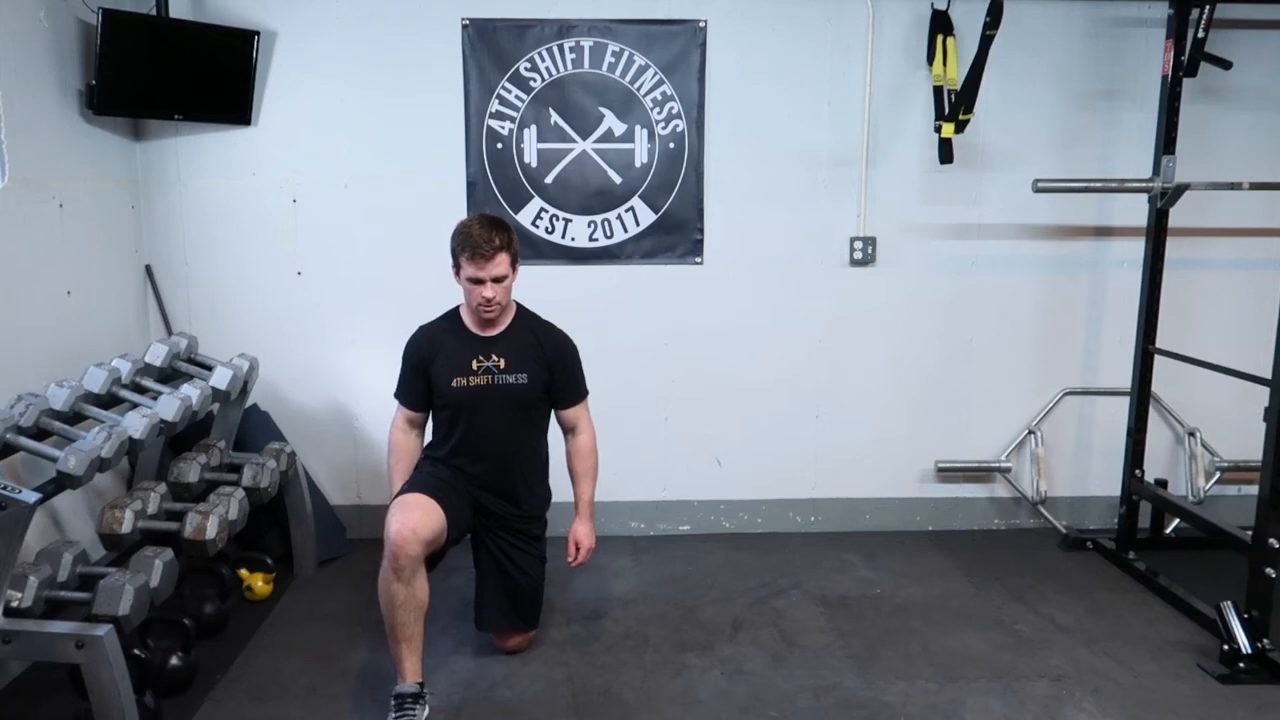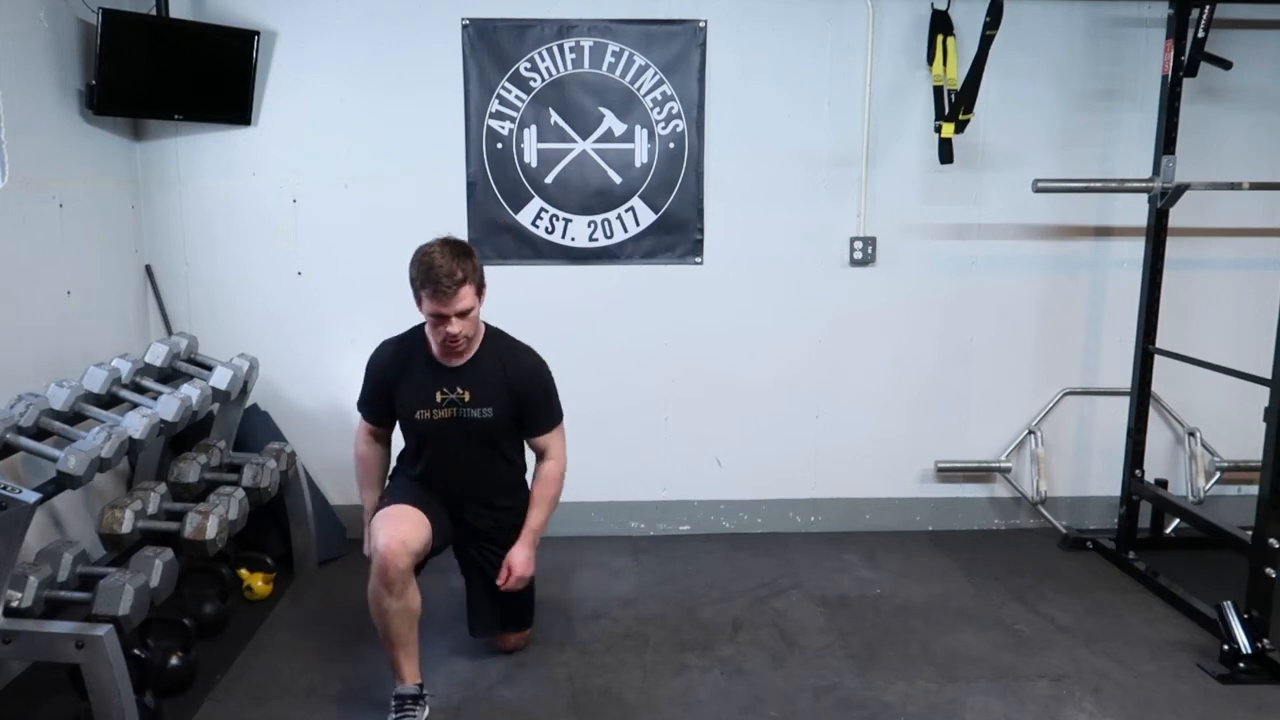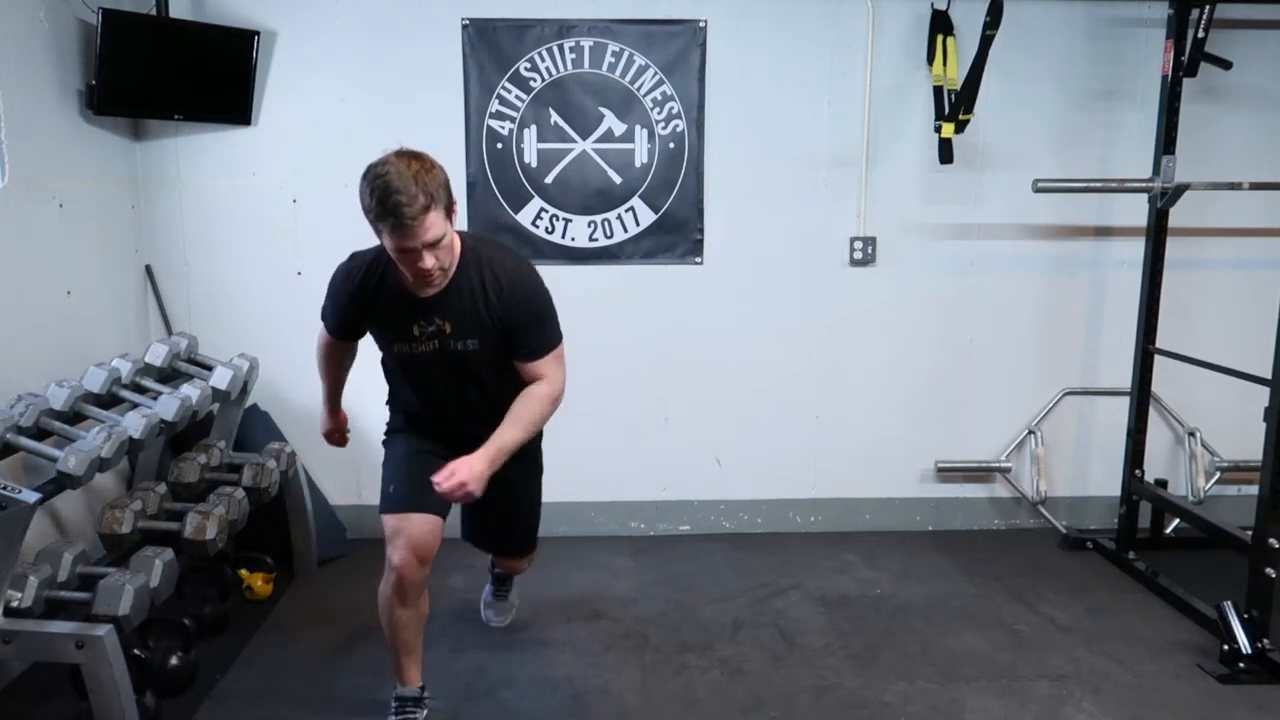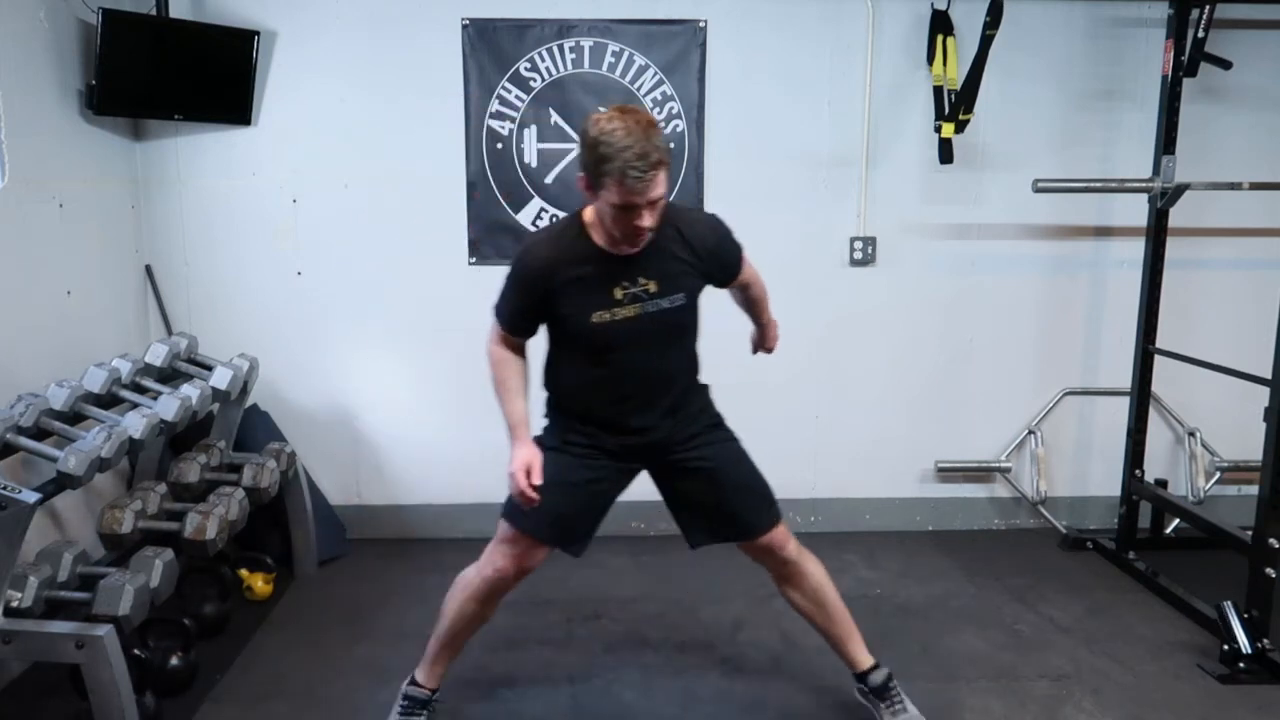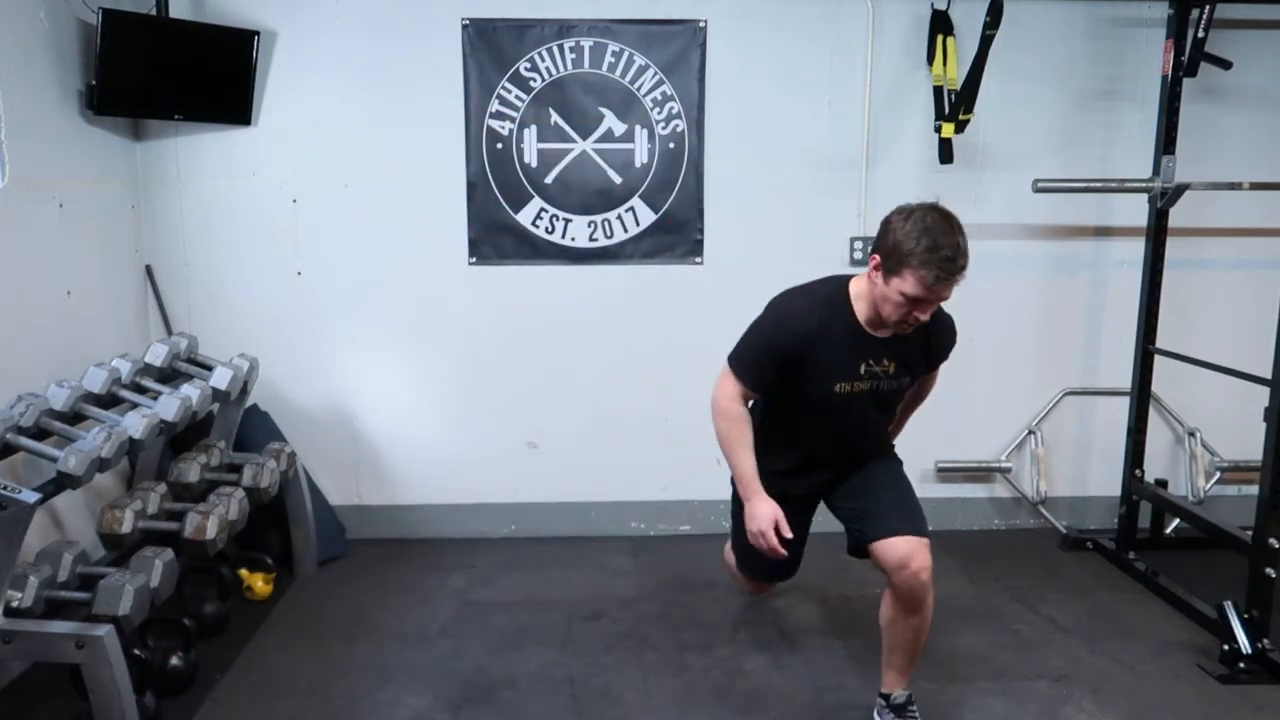
dt=0.5s
person 1, frame 1
left shoulder: (551, 344)
right shoulder: (428, 342)
left elbow: (578, 430)
right elbow: (407, 427)
left wrist: (584, 515)
right wrist: (400, 507)
left hip: (519, 501)
right hip: (447, 478)
left knee: (513, 640)
right knee: (401, 539)
left ankle: (489, 573)
person 1, frame 2
left shoulder: (522, 367)
right shoulder: (390, 361)
left elbow: (551, 456)
right elbow: (371, 438)
left wrist: (528, 542)
right wrist: (371, 518)
left hip: (498, 509)
right hip: (422, 491)
left knee: (510, 640)
right knee: (389, 551)
left ankle: (478, 570)
person 1, frame 3
left shoulder: (508, 277)
right shoulder: (358, 280)
left elbow: (545, 384)
right elbow: (335, 344)
left wrist: (485, 462)
right wrist: (331, 409)
left hip: (502, 429)
right hip: (418, 427)
left knee: (513, 553)
right knee: (406, 560)
left ankle: (499, 575)
person 1, frame 4
left shoulder: (698, 235)
right shoulder: (545, 261)
left elbow: (743, 279)
right elbow: (507, 344)
left wrist: (765, 323)
right wrist: (521, 439)
left hip: (685, 422)
right hip: (584, 433)
left knee: (778, 549)
right knee: (505, 563)
person 1, frame 5
left shoulder: (936, 331)
right shoulder: (797, 316)
right elbow: (728, 395)
right wrist: (754, 497)
left hip: (864, 460)
right hip: (780, 463)
left knee: (913, 567)
right knee: (756, 580)
right ankle: (745, 538)
